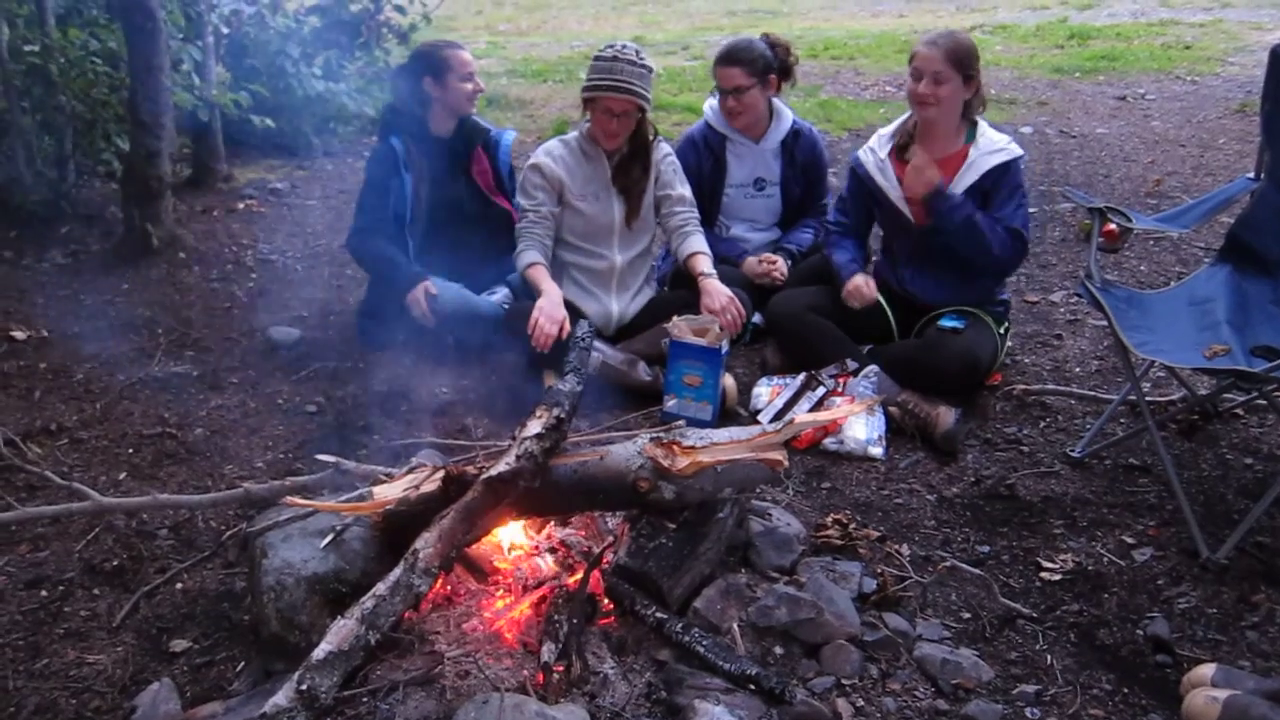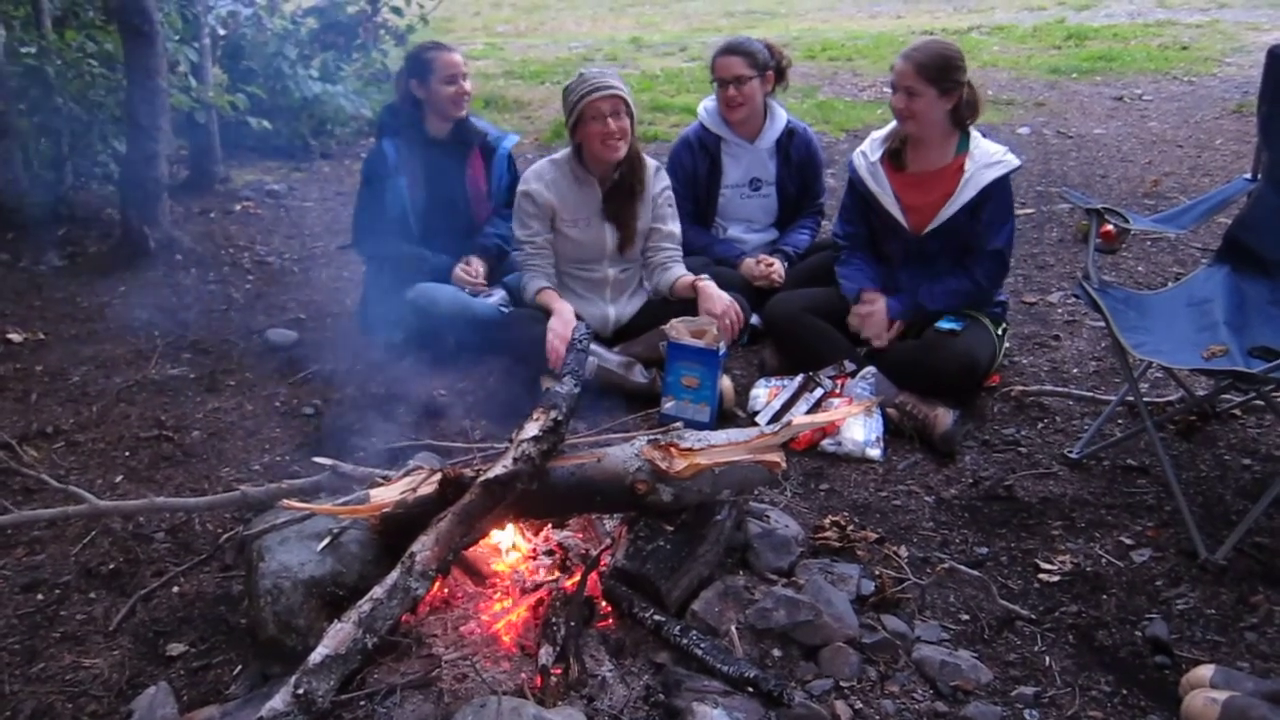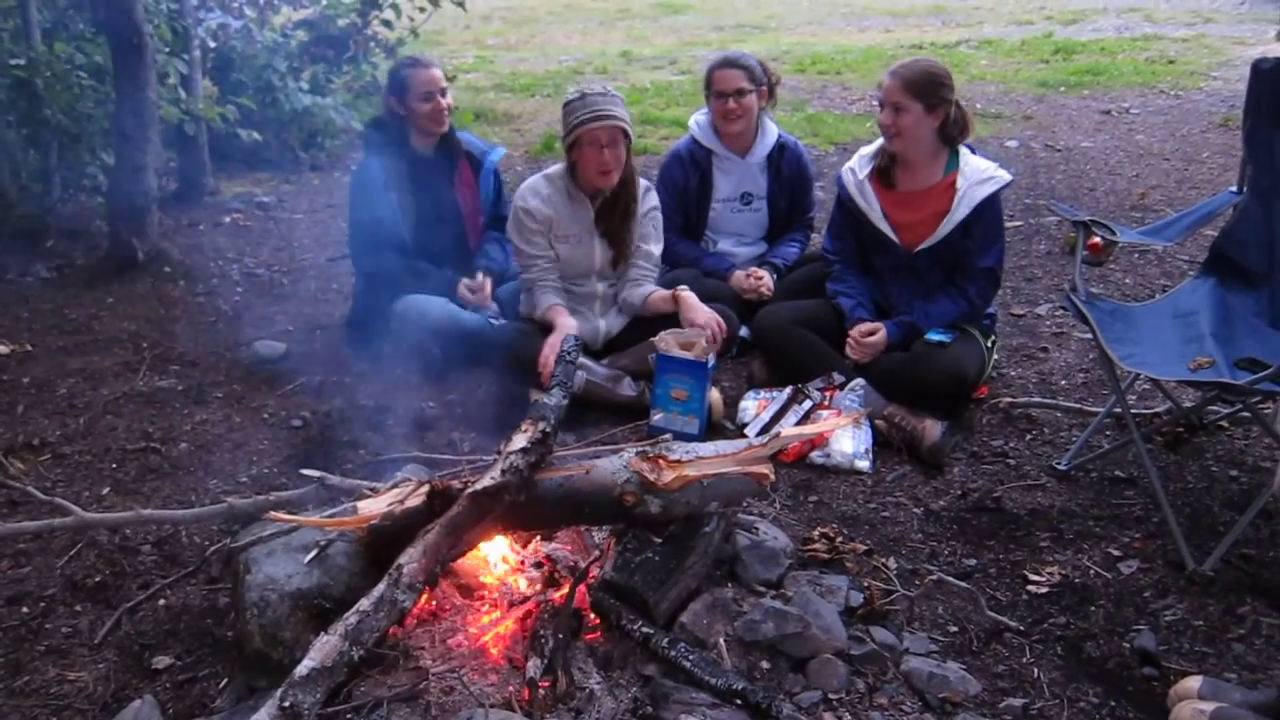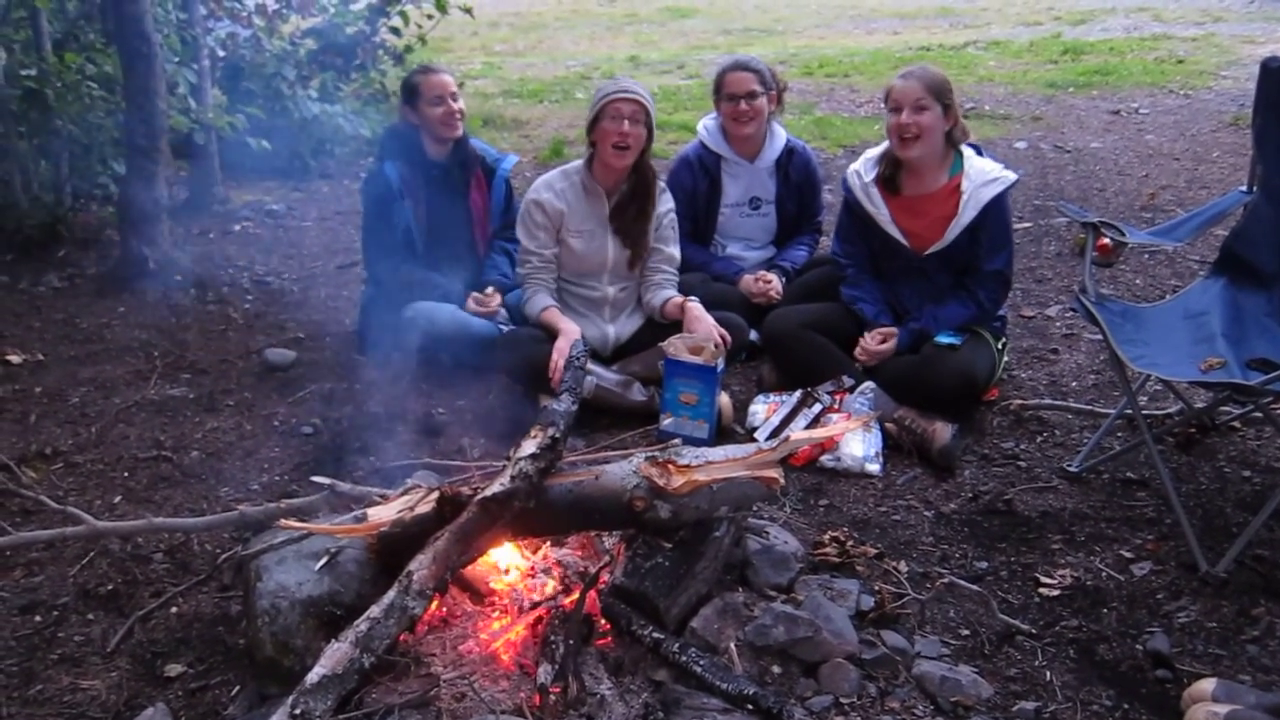
dt=0.7s
person 1, frame 1
left shoulder: (995, 160)
right shoulder: (879, 154)
left elbow: (1006, 255)
right elbow: (843, 229)
left wrist: (939, 198)
right wrist: (851, 273)
left hip: (965, 309)
right hip: (890, 299)
left knee: (958, 361)
right knee: (785, 309)
left ankle: (837, 364)
right ankle: (901, 399)
person 1, frame 2
left shoulder: (987, 171)
right shoulder: (872, 158)
left elbow: (985, 272)
right elbow: (850, 245)
left wrist: (901, 308)
right wrist: (864, 298)
left hip: (959, 310)
right hip: (884, 303)
left knee: (959, 362)
right knee: (782, 311)
left ankle: (834, 365)
right ankle: (900, 401)
person 1, frame 3
left shoulder: (976, 187)
right shoulder: (860, 175)
left elbow: (975, 287)
right elbow: (842, 261)
left wrist: (897, 332)
right wrist: (859, 320)
left hip: (948, 322)
right hip: (872, 313)
left knee: (946, 375)
right knee: (771, 324)
left ankle: (824, 378)
right ankle: (889, 413)
person 1, frame 4
left shoulder: (983, 187)
right shoulder: (865, 179)
left elbow: (987, 289)
right elbow: (854, 266)
left wrist: (908, 337)
right wrist: (878, 325)
left hip: (959, 324)
right hip: (883, 317)
left knee: (956, 375)
right knee: (781, 328)
left ankle: (839, 384)
right ankle: (899, 414)
person 2, frame 1
left shoulder: (657, 156)
right shoulder: (551, 161)
left elbow: (684, 224)
right elbow: (532, 242)
left wrist: (707, 278)
right wrist: (550, 294)
left hip: (638, 308)
right hip: (575, 311)
left knee: (733, 305)
right knee: (522, 320)
right ankle: (649, 375)
person 2, frame 2
left shoulder: (651, 175)
right shoulder: (541, 183)
left elbow: (664, 265)
right elbow: (536, 272)
left wrist: (703, 287)
right wrist: (562, 310)
left hip: (634, 313)
right hip: (572, 315)
left knee: (731, 311)
right knee: (518, 327)
left ankle: (596, 366)
right ankle: (650, 378)
person 2, frame 3
left shoulder: (642, 195)
right shoulder: (535, 197)
left elbow: (635, 288)
right elbow: (542, 287)
left wrist: (680, 297)
right wrist: (563, 323)
left hip: (622, 330)
right hip: (564, 329)
left knee: (720, 326)
right knee: (509, 343)
left ankle: (578, 377)
right ankle: (640, 392)
person 2, frame 4
left shoulder: (657, 196)
right shoulder: (549, 193)
left elbow: (658, 286)
right elbow: (536, 287)
left wrist: (689, 307)
right wrist: (565, 328)
left hip: (634, 336)
right hip: (571, 337)
left knee: (732, 330)
right knee: (514, 348)
left ankle: (587, 385)
right ankle: (653, 397)
person 3, frame 1
left shoulder: (487, 141)
right shoulder: (394, 155)
left elbow: (516, 209)
right elbow: (365, 236)
right wrist: (408, 280)
left hip: (493, 270)
right hip: (434, 280)
right knee: (439, 305)
person 3, frame 2
left shoulder: (488, 143)
right shoulder: (387, 156)
left elbow: (513, 209)
right elbow: (370, 239)
left wrist: (485, 252)
right wrist: (442, 270)
left hip: (482, 267)
right hip: (418, 278)
right knee: (425, 303)
person 3, frame 3
left shoulder: (474, 156)
right shoulder: (374, 172)
left elbow: (500, 224)
right elbow: (369, 257)
left wrist: (487, 270)
right wrist: (446, 285)
left hip: (472, 283)
right hip: (408, 293)
right knee: (414, 316)
person 3, frame 4
left shoulder: (487, 164)
right shoulder: (387, 179)
left elbow: (508, 234)
right elbow: (384, 263)
left wrist: (496, 284)
right wrist: (455, 297)
left hip: (482, 293)
right hip: (420, 301)
right knee: (423, 321)
person 4, frame 1
left shoulder: (804, 140)
right shoulder: (697, 142)
left elbow: (813, 213)
left wrist: (785, 257)
right wrist: (741, 261)
left hip: (777, 260)
right hip: (719, 262)
left ankle: (758, 314)
person 4, frame 2
left shoulder: (799, 139)
right shoulder: (692, 143)
left elbow: (810, 213)
right elbow: (681, 224)
left wrist: (783, 259)
right wrist: (738, 262)
left hip: (778, 260)
right hip: (718, 262)
right knee: (689, 272)
left ankle: (759, 314)
person 4, frame 3
left shoulder: (789, 153)
right shoulder: (683, 157)
left elbow: (800, 226)
right elbow: (669, 237)
left wrist: (771, 271)
right wrist: (728, 274)
left hip: (767, 271)
right hip: (709, 273)
right knee: (676, 284)
left ankle: (748, 326)
person 4, frame 4
left shoulder: (798, 157)
right shoulder: (692, 162)
left elbow: (808, 230)
right elbow: (680, 242)
left wrist: (780, 274)
right wrist: (736, 278)
left hip: (776, 277)
right hip: (718, 279)
left knee: (841, 272)
right knee: (687, 288)
left ankle: (756, 328)
